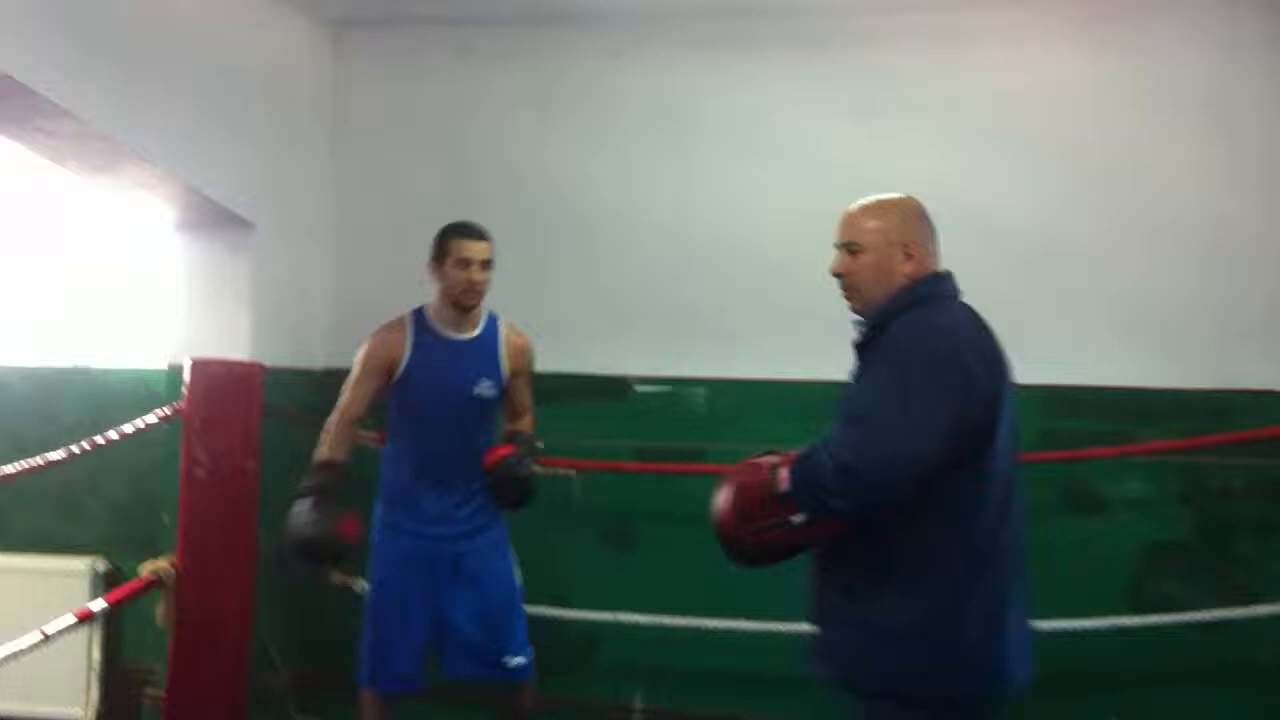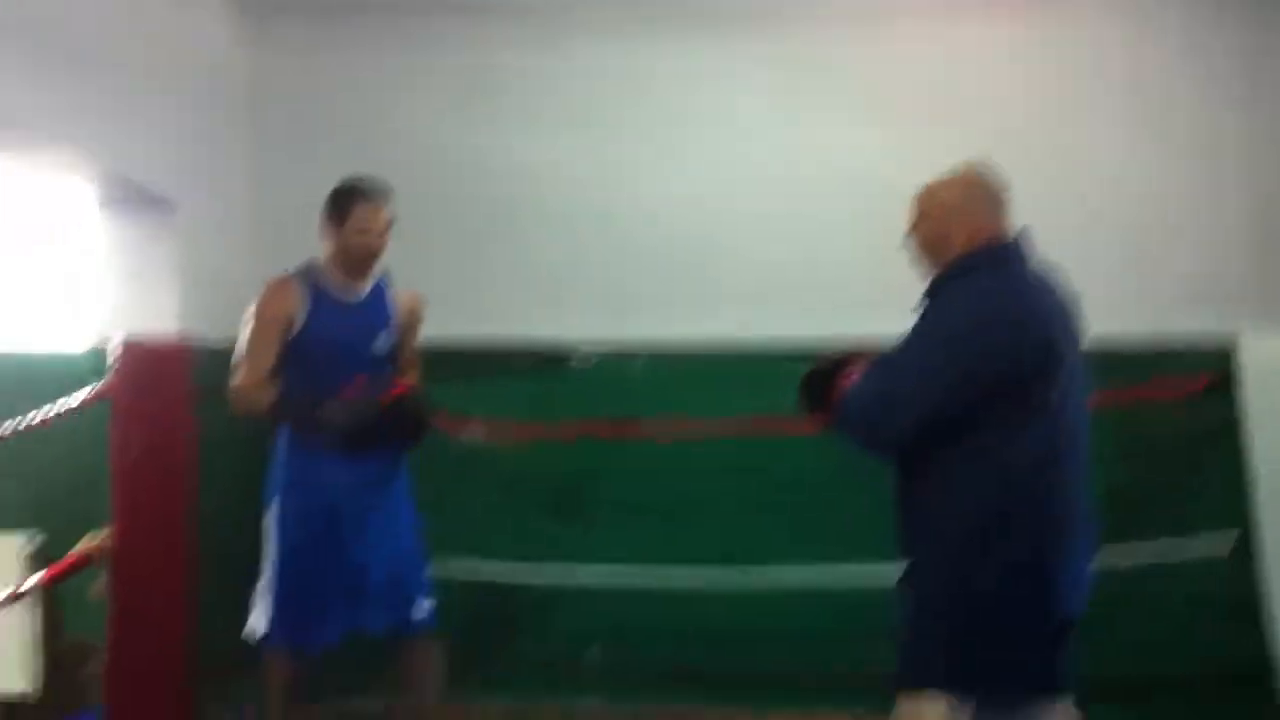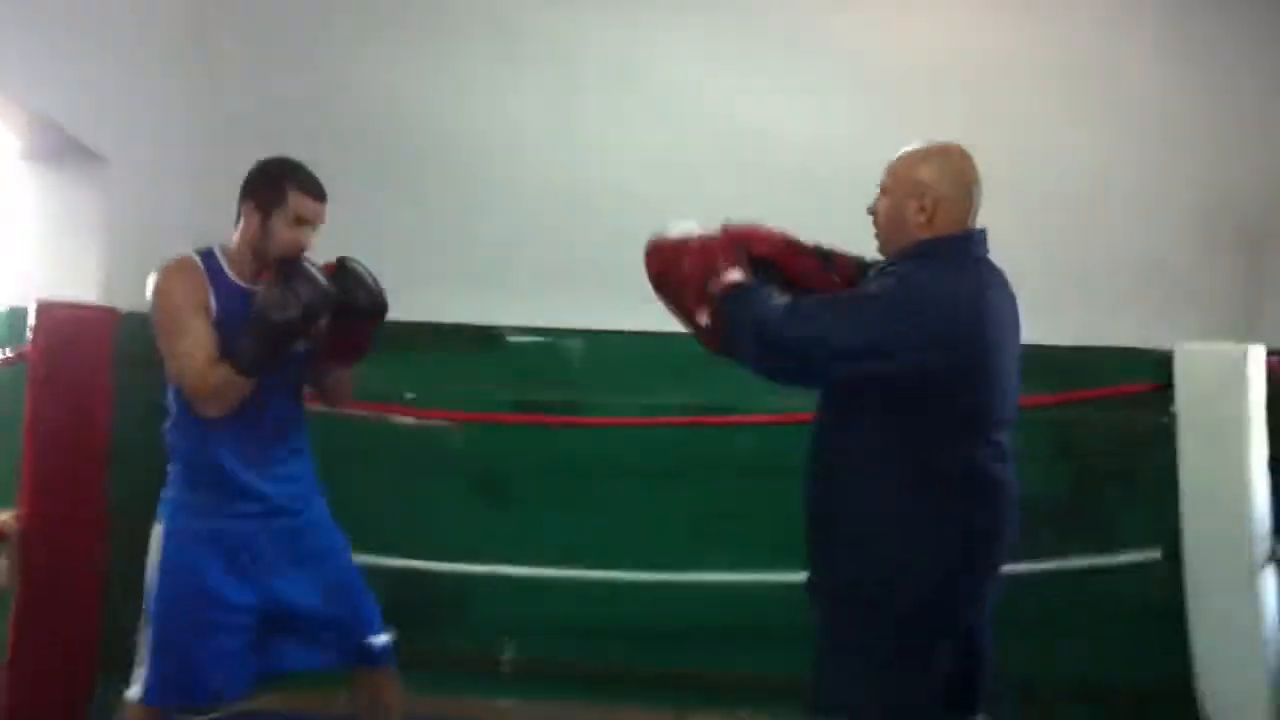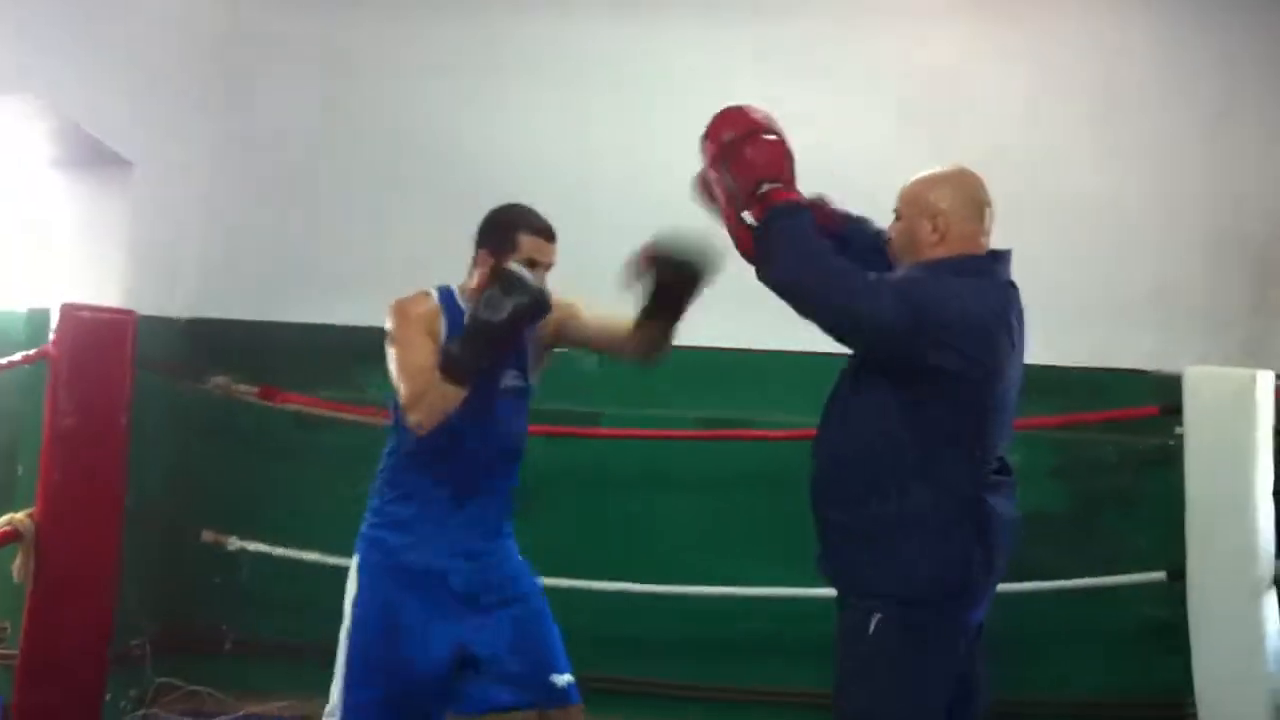
dt=1s
person 1, frame 1
left shoulder: (931, 341)
right shoulder: (923, 335)
left elbow: (864, 467)
right elbow: (886, 457)
left wrist: (780, 482)
right wrist: (806, 493)
left hip: (926, 632)
right hip: (932, 624)
person 1, frame 2
left shoulder: (978, 305)
right shoulder: (1034, 295)
left elbow: (887, 413)
left wrist: (849, 390)
right wrist: (873, 380)
left hip: (978, 556)
right hip: (1037, 551)
person 1, frame 3
left shoulder: (926, 299)
right shoulder: (973, 284)
left elbow: (805, 339)
right elbow: (868, 307)
left wrist: (731, 291)
left hip: (900, 556)
right hip: (948, 547)
person 1, frame 4
left shoulder: (944, 310)
right shoulder: (977, 296)
left elbow: (836, 291)
right elbow: (864, 257)
left wrist: (769, 196)
right wrist: (788, 205)
left hip: (909, 573)
right hip: (947, 561)
person 2, frame 1
left shoulder: (513, 347)
right shoulder: (394, 340)
right elbow: (343, 421)
left wrist: (518, 455)
right wrist: (316, 491)
left hip: (480, 527)
right hip: (405, 526)
left knee: (514, 671)
right knee: (385, 673)
person 2, frame 2
left shoulder: (402, 305)
right shoulder: (285, 298)
right elbow: (244, 389)
left wrist: (404, 408)
right wrist: (314, 409)
left hip: (379, 482)
right hip: (306, 484)
left knee: (417, 628)
right knee: (287, 632)
person 2, frame 3
left shoulder: (299, 282)
right shoulder: (182, 281)
left elbow: (334, 389)
right elbow: (209, 398)
left wrist: (349, 327)
right wrist: (273, 328)
left hip: (295, 509)
right hip: (205, 518)
left knee: (374, 655)
person 2, frame 4
left shoulder: (543, 319)
right shoulder: (418, 315)
left elbow: (642, 342)
right elbow: (421, 414)
left wrist: (669, 295)
right wrist: (487, 334)
left hip: (486, 548)
right hip: (401, 547)
